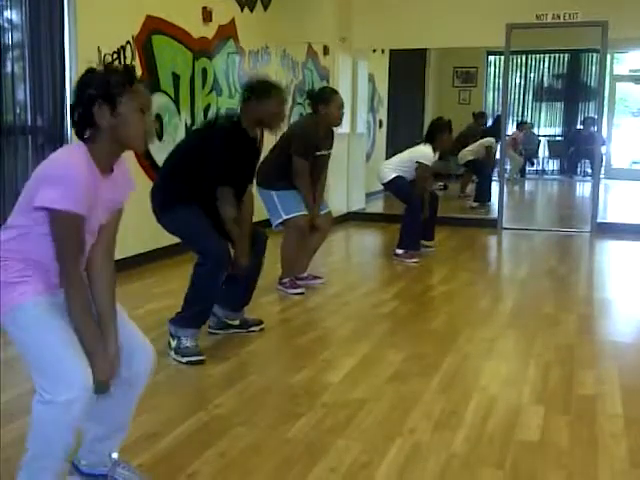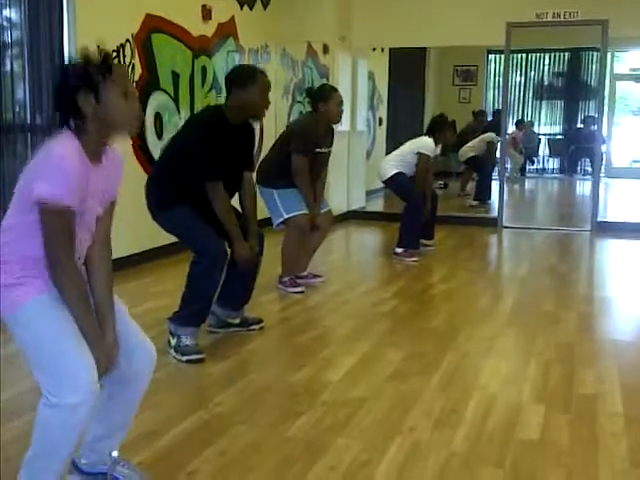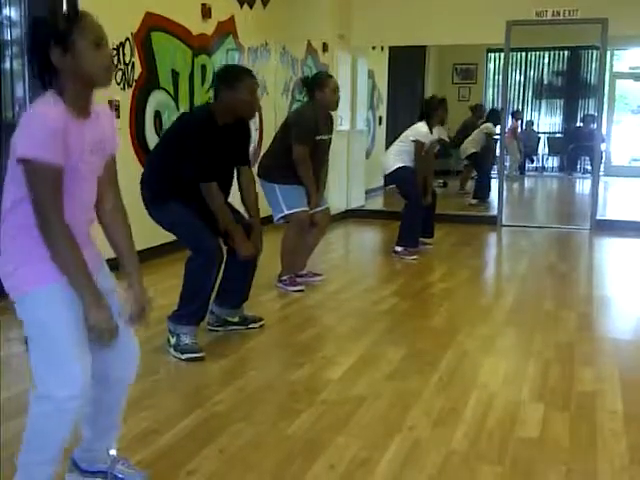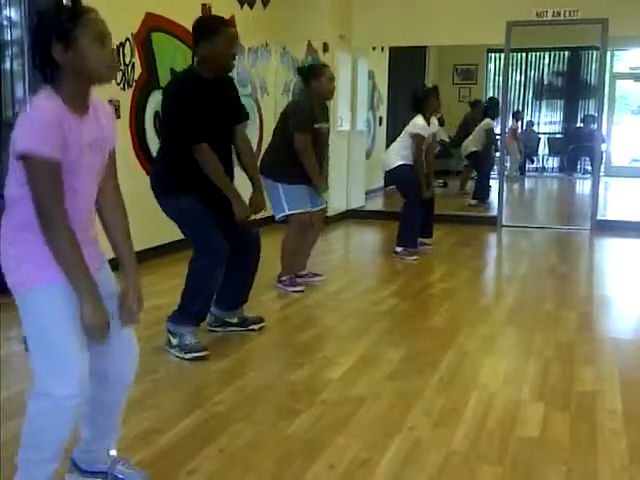
dt=0.3s
person 1, frame 1
left shoulder: (119, 174)
right shoulder: (69, 170)
left elbow: (100, 256)
right elbow: (72, 268)
left wrist: (110, 338)
right wrist: (95, 349)
left hip: (64, 282)
left knee: (137, 357)
right knee: (71, 385)
person 1, frame 2
left shoulder: (111, 161)
right shoulder: (62, 161)
left elbow: (98, 249)
right elbow: (60, 262)
left wrist: (108, 330)
right wrist: (94, 340)
left hip: (66, 274)
left knee: (137, 356)
right knee: (78, 386)
person 1, frame 3
left shoulder: (101, 118)
right shoulder: (44, 121)
left elbow: (109, 201)
right elbow: (49, 221)
left wrist: (134, 279)
right wrist: (93, 300)
left hip: (80, 254)
left knee: (119, 355)
right knee: (67, 383)
person 1, frame 4
left shoulder: (101, 113)
right shoulder: (42, 117)
left elbow: (109, 198)
right elbow: (50, 216)
left wrist: (130, 277)
right wrist: (88, 298)
left hip: (82, 251)
left knee: (119, 356)
right knee: (66, 381)
person 2, frame 1
left shoulder: (251, 140)
right shoulder: (223, 134)
left elbow: (245, 193)
right elbow: (224, 197)
left wrist: (245, 243)
right wrist: (239, 248)
left hip: (204, 199)
right hip: (173, 200)
left knee: (255, 243)
right knee: (216, 254)
left ankle: (227, 313)
right ankle: (183, 331)
person 2, frame 2
left shoulder: (245, 129)
right shoulder: (207, 127)
left elbow: (246, 181)
right elbow: (215, 190)
left wrist: (251, 233)
right wrist: (237, 241)
left hip: (203, 197)
right hip: (170, 197)
left knee: (253, 243)
right knee: (213, 252)
left ankle: (226, 312)
right ankle: (182, 329)
person 2, frame 3
left shoulder: (239, 125)
right shoulder: (197, 128)
left elbow: (245, 175)
right elbow: (209, 189)
left wrist: (254, 228)
right wrist: (237, 237)
left hip: (200, 193)
right hip: (166, 194)
left knee: (248, 241)
right knee: (207, 249)
left ankle: (225, 312)
right ankle: (181, 329)
person 2, frame 4
left shoulder: (225, 85)
right shoulder: (183, 89)
left elbow: (239, 137)
right elbow: (200, 150)
left wrist: (257, 189)
right wrist: (235, 199)
left hip: (213, 184)
right hip: (178, 185)
left knee: (247, 240)
right knee: (213, 248)
left ankle: (226, 312)
right ankle: (181, 329)
person 3, frame 1
left shoulder: (328, 133)
right shoulder: (304, 131)
left elbow: (322, 171)
right elbow: (300, 173)
left wrist: (317, 204)
right wrist: (310, 206)
left hip: (301, 184)
right hip: (275, 182)
left knee: (323, 222)
right knee: (298, 224)
left ankle: (300, 273)
right ankle: (285, 279)
person 3, frame 2
left shoulder: (328, 131)
right shoulder: (304, 129)
left elbow: (321, 169)
right elbow: (299, 171)
left wrist: (318, 202)
right wrist: (310, 204)
left hip: (302, 182)
right hip: (276, 180)
left knee: (323, 221)
right knee: (300, 223)
left ankle: (300, 272)
right ankle: (285, 277)
person 3, frame 3
left shoulder: (327, 119)
right shoulder: (304, 118)
left elbow: (323, 158)
right elbow: (301, 159)
left wrist: (320, 191)
right wrist: (312, 192)
left hip: (302, 176)
right hip: (278, 174)
left knee: (321, 218)
right knee: (299, 220)
left ankle: (299, 270)
right ankle: (285, 276)
person 3, frame 4
left shoulder: (322, 108)
right shoulder: (300, 107)
left elbow: (322, 147)
right elbow: (303, 148)
left wrist: (322, 179)
right wrist: (318, 180)
left hip: (304, 174)
right hip: (281, 173)
left knee: (316, 219)
right knee: (299, 220)
left ankle: (299, 270)
right ankle: (285, 276)
person 4, frame 1
left shoulder: (433, 151)
right shoulder: (427, 153)
left elbow: (427, 181)
right elbow: (419, 183)
left wrist: (426, 207)
right wrist: (421, 207)
left hip: (404, 175)
right hip: (390, 174)
left knee: (432, 199)
right knee: (415, 204)
left ankle: (422, 240)
right ankle: (402, 250)
person 4, frame 2
left shoulder: (434, 145)
right shoulder: (428, 145)
left elbow: (428, 176)
right elbow: (420, 177)
left wrist: (427, 203)
right wrist: (421, 202)
left hip: (404, 172)
right hip: (390, 171)
left knee: (431, 197)
right knee: (415, 202)
left ankle: (423, 238)
right ankle: (403, 248)
person 4, frame 3
left shoulder: (433, 131)
right shoulder: (422, 130)
left elbow: (429, 162)
right elbow: (419, 163)
left wrist: (429, 190)
right wrist: (422, 193)
left hip: (407, 165)
right hip: (395, 165)
left knee: (429, 197)
right knee: (416, 200)
left ankle: (422, 237)
right ankle: (402, 247)
person 4, frame 4
left shoulder: (432, 124)
right shoulder: (419, 124)
left elbow: (429, 156)
right elbow: (418, 158)
left wrist: (430, 184)
right wrist: (423, 187)
left hip: (408, 163)
right hip: (397, 163)
left knee: (427, 196)
right knee: (415, 200)
left ankle: (421, 237)
right ankle: (403, 247)
